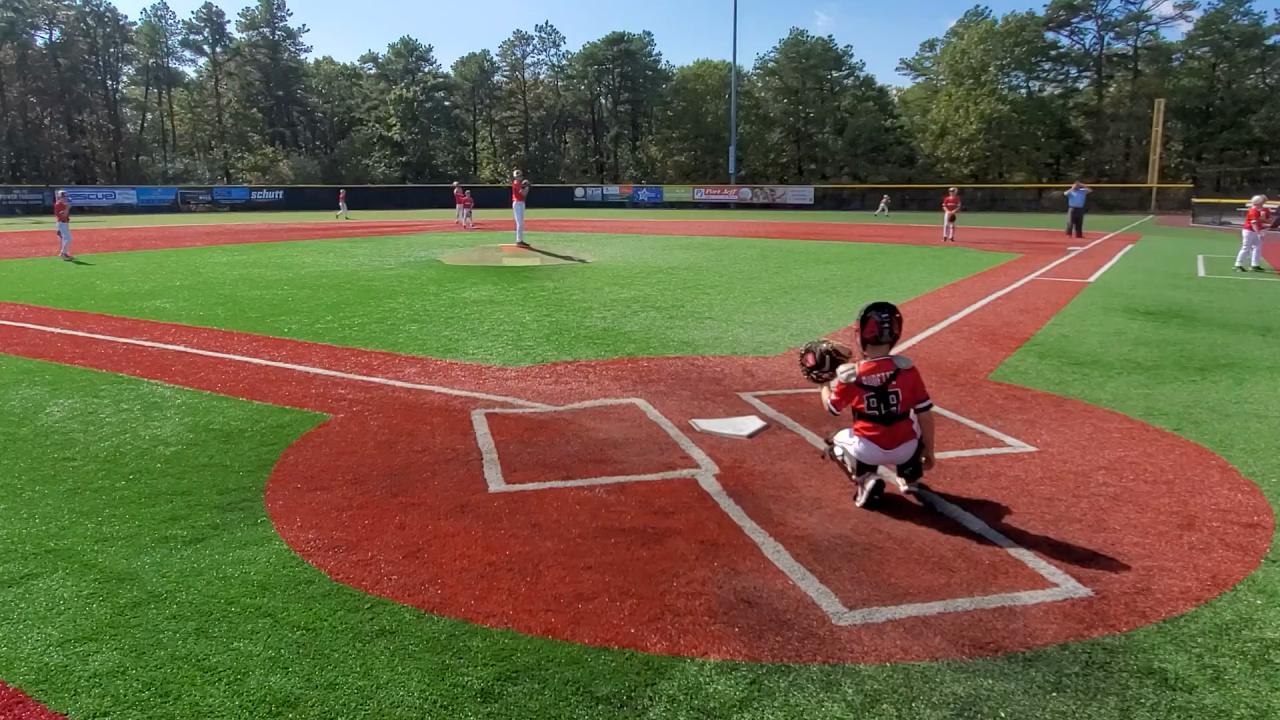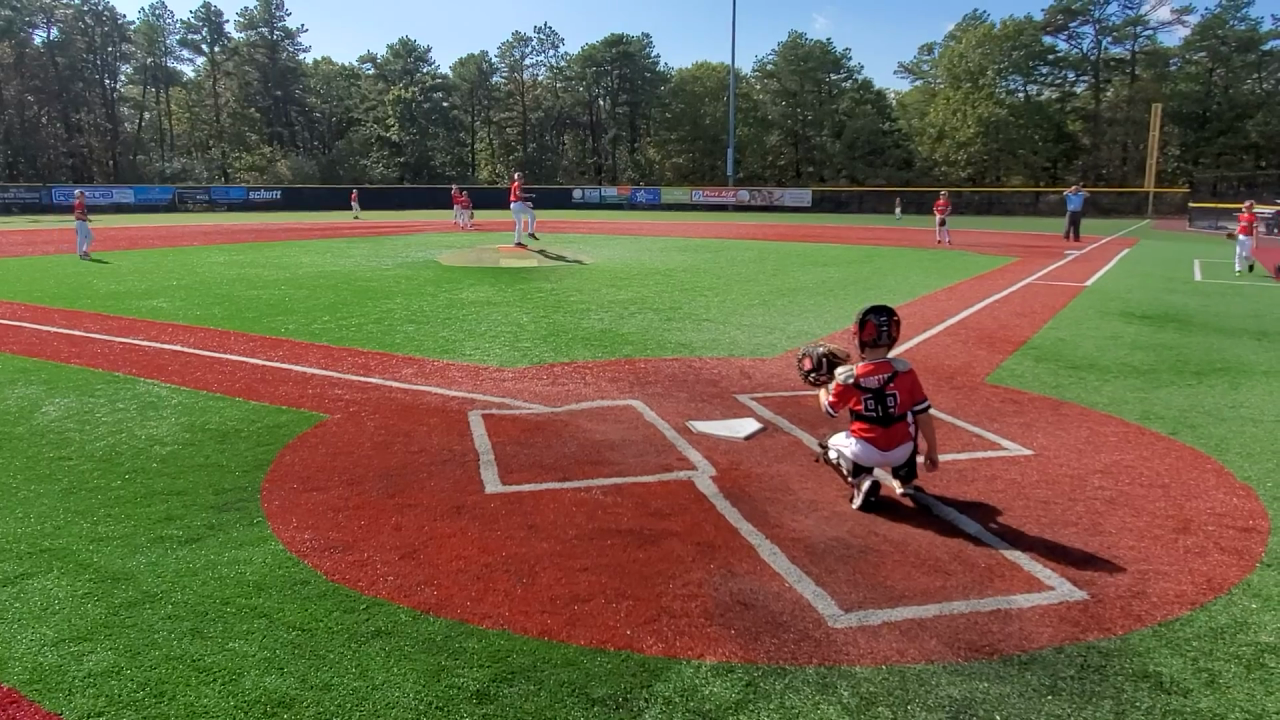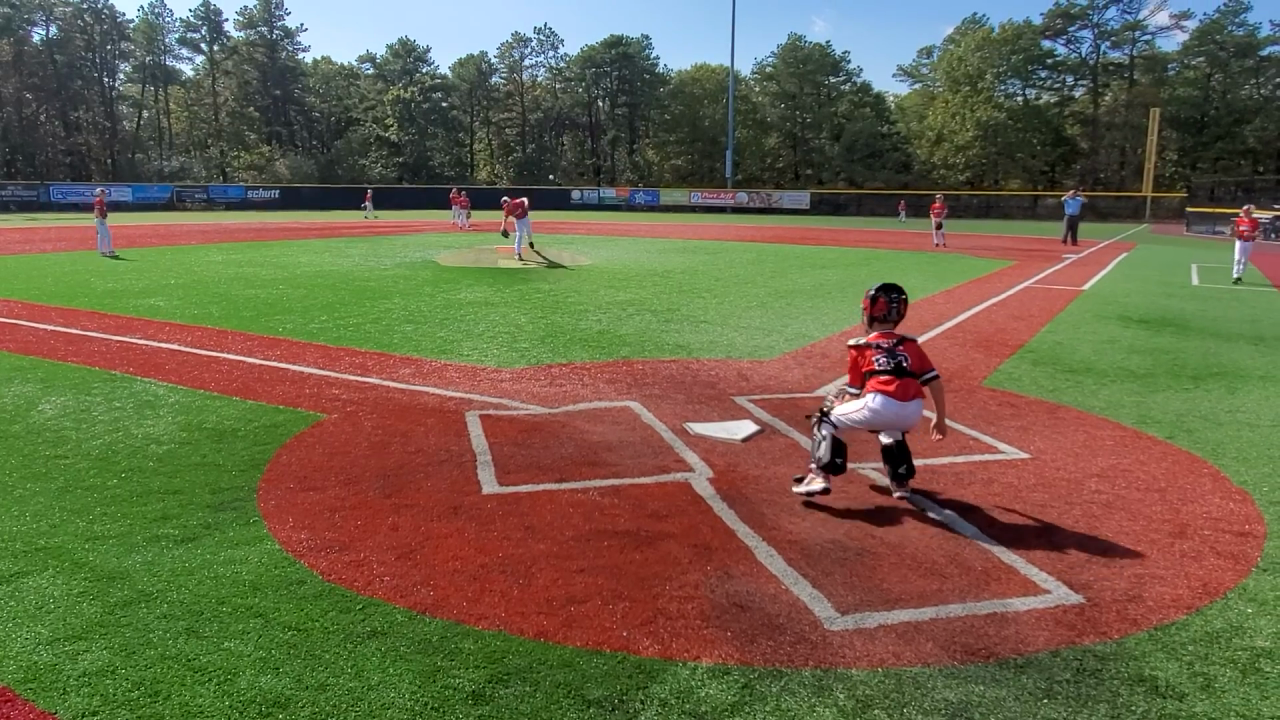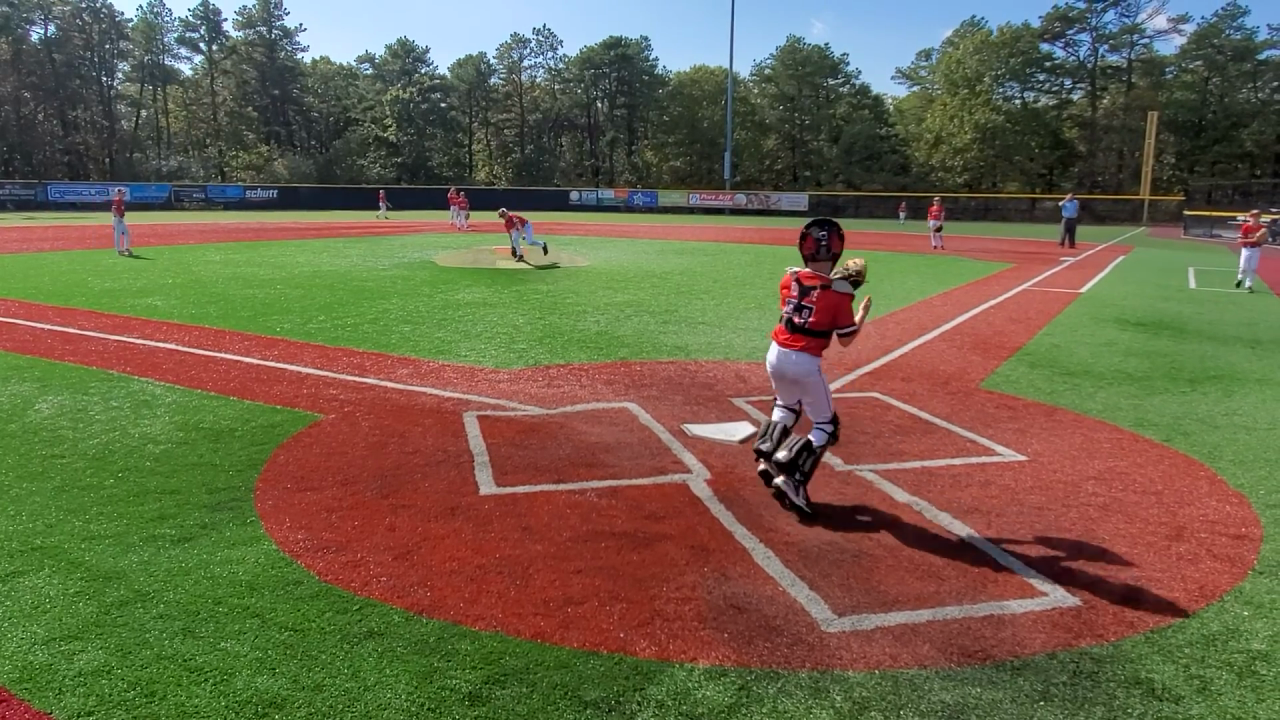
dt=0.7s
person 1, frame 1
left shoulder: (850, 375)
right shoulder: (907, 368)
left elbow: (831, 408)
right elbow: (925, 415)
left wrist: (824, 383)
right wrist: (929, 450)
left hip: (869, 451)
right hip: (905, 449)
left knee: (838, 441)
right knee: (916, 420)
left ankle: (865, 479)
right ankle: (910, 477)
person 1, frame 2
left shoulder: (848, 377)
right shoulder: (904, 371)
left elbow: (828, 409)
right elbow: (923, 417)
left wrist: (823, 386)
right wrist: (932, 450)
left hip: (865, 452)
right hip: (901, 451)
left knee: (830, 446)
left ankle: (861, 481)
right ankle: (905, 479)
person 1, frame 3
left shoulder: (861, 347)
right shoulder: (910, 345)
left elbow: (854, 393)
right elbow: (937, 383)
left wrist: (836, 405)
right wrist: (940, 418)
left hip: (879, 405)
right hip: (912, 411)
left knee: (825, 421)
right knee: (890, 428)
left ankle: (820, 475)
right ankle: (901, 483)
person 1, frame 4
left shoulder: (790, 278)
right shoulder: (840, 292)
right elbow: (846, 340)
right wrist: (861, 315)
left hip: (776, 355)
right hip: (805, 363)
left knee: (787, 405)
right knee: (824, 424)
left ankle: (768, 458)
right ankle: (791, 478)
